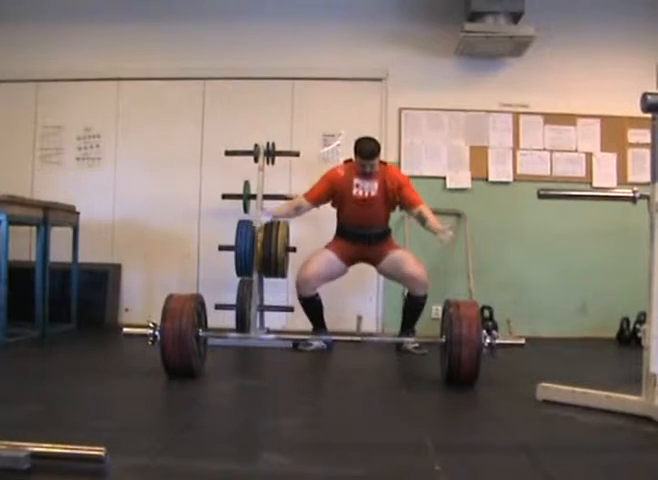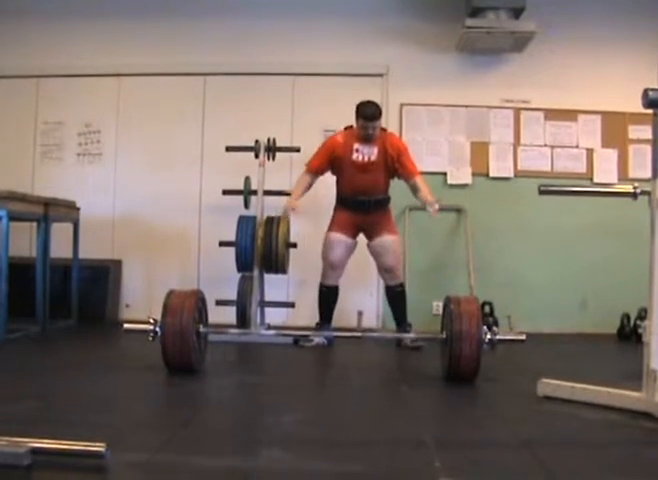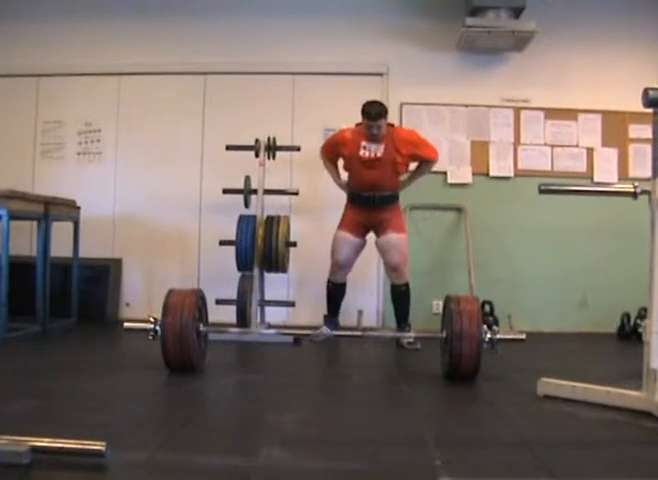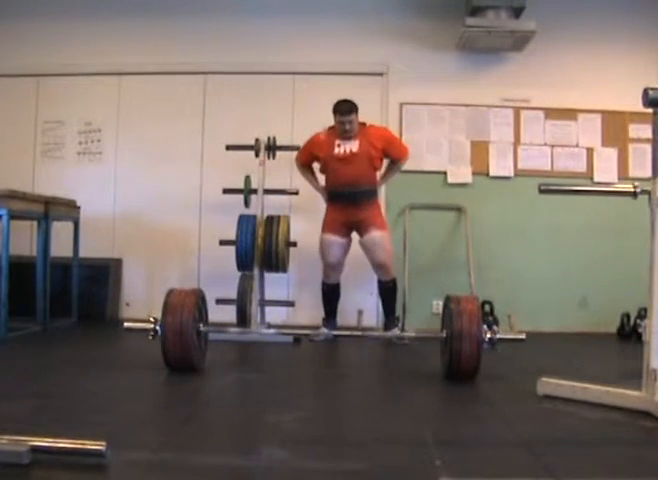
dt=0.5s
person 1, frame 1
left shoulder: (394, 177)
right shoulder: (337, 176)
left elbow: (418, 209)
right elbow: (304, 203)
left wrist: (438, 229)
right wrist: (274, 214)
left hip: (381, 243)
right hip: (345, 242)
left knee: (420, 280)
right knee: (305, 280)
left ankle: (406, 336)
right ankle: (321, 334)
person 1, frame 2
left shoulder: (393, 144)
right shoulder: (337, 142)
left elbow: (413, 177)
right elbow: (310, 172)
left wrist: (428, 199)
right wrist: (293, 199)
left hip: (379, 214)
right hip: (346, 212)
left knee: (392, 270)
right knee: (331, 268)
left ankle: (404, 330)
right ankle: (324, 329)
person 1, frame 3
left shoulder: (404, 138)
right shoulder: (345, 138)
left elbow: (431, 157)
right elbow: (326, 153)
left wrist: (406, 182)
right wrist: (339, 181)
left hip: (388, 211)
right hip: (355, 209)
left knee: (397, 269)
right knee: (338, 266)
left ankle: (404, 329)
right ankle: (330, 322)
person 1, frame 4
left shoulder: (378, 135)
right shoulder: (320, 140)
left elbow: (401, 156)
right elbow: (301, 162)
left wrist: (380, 182)
right wrist: (319, 188)
left hip: (368, 209)
right hip: (336, 210)
left knee: (384, 265)
right knee: (330, 268)
left ankle: (391, 324)
right ankle: (329, 324)
